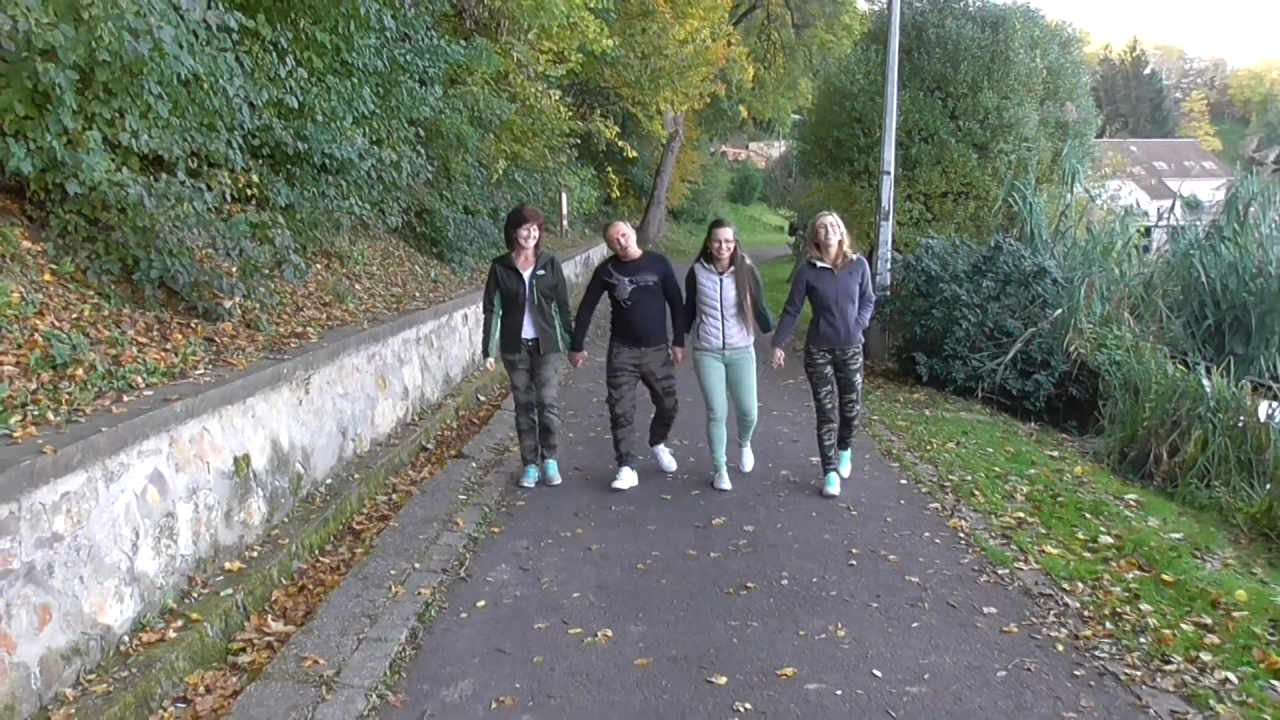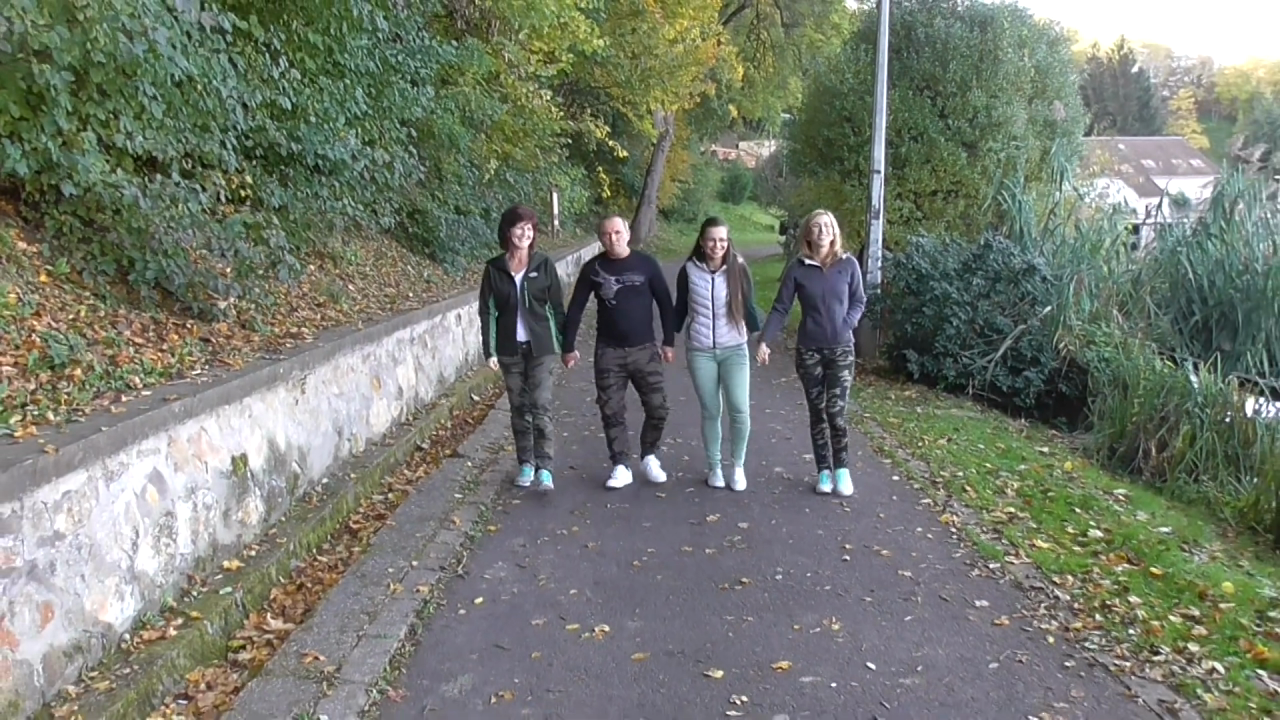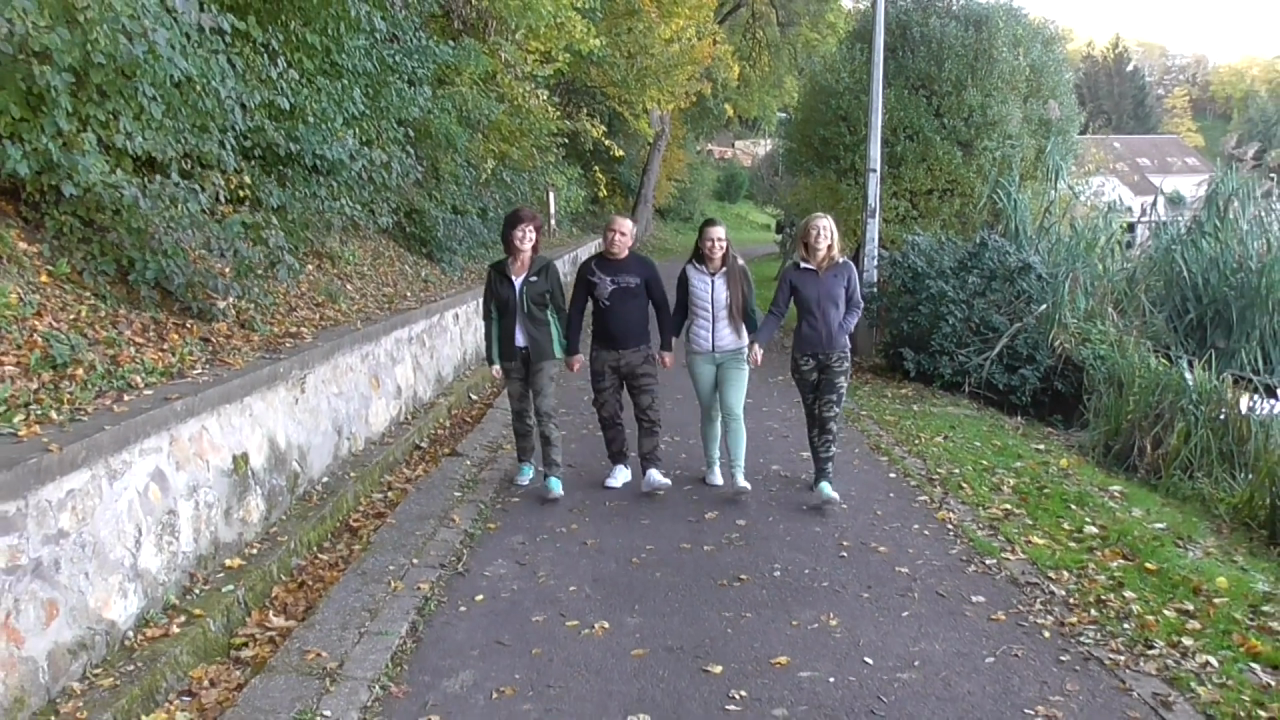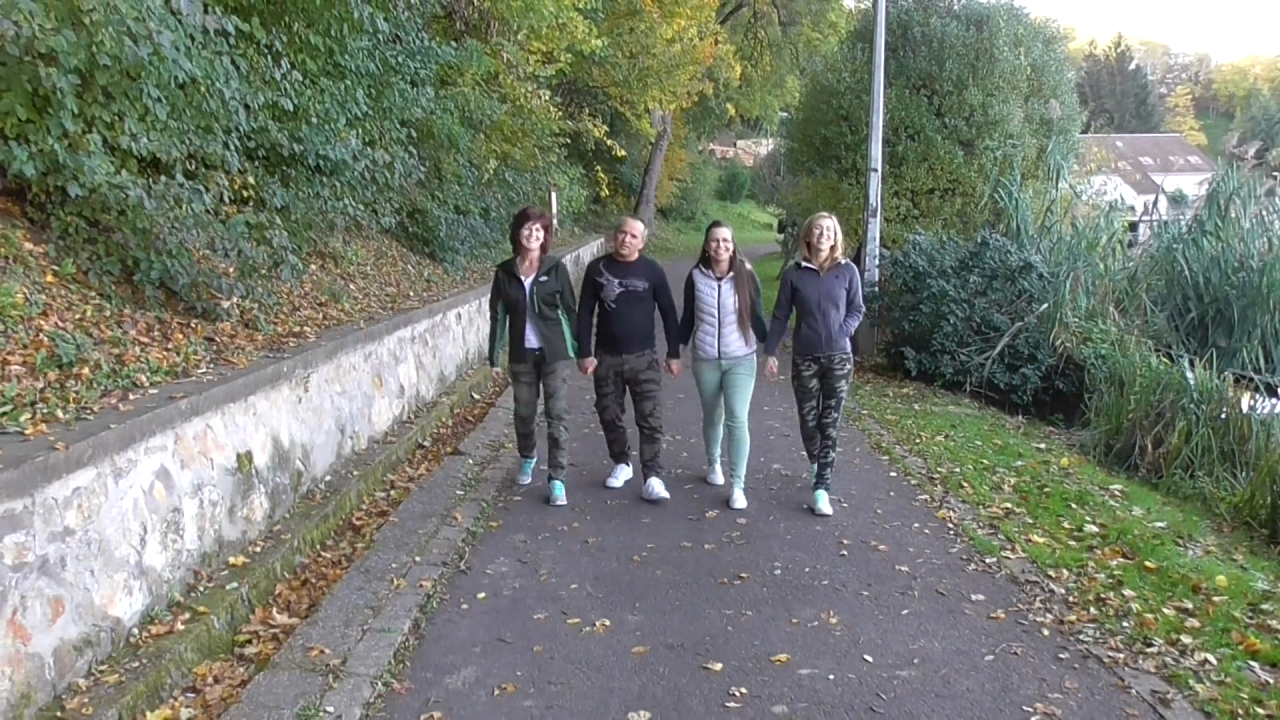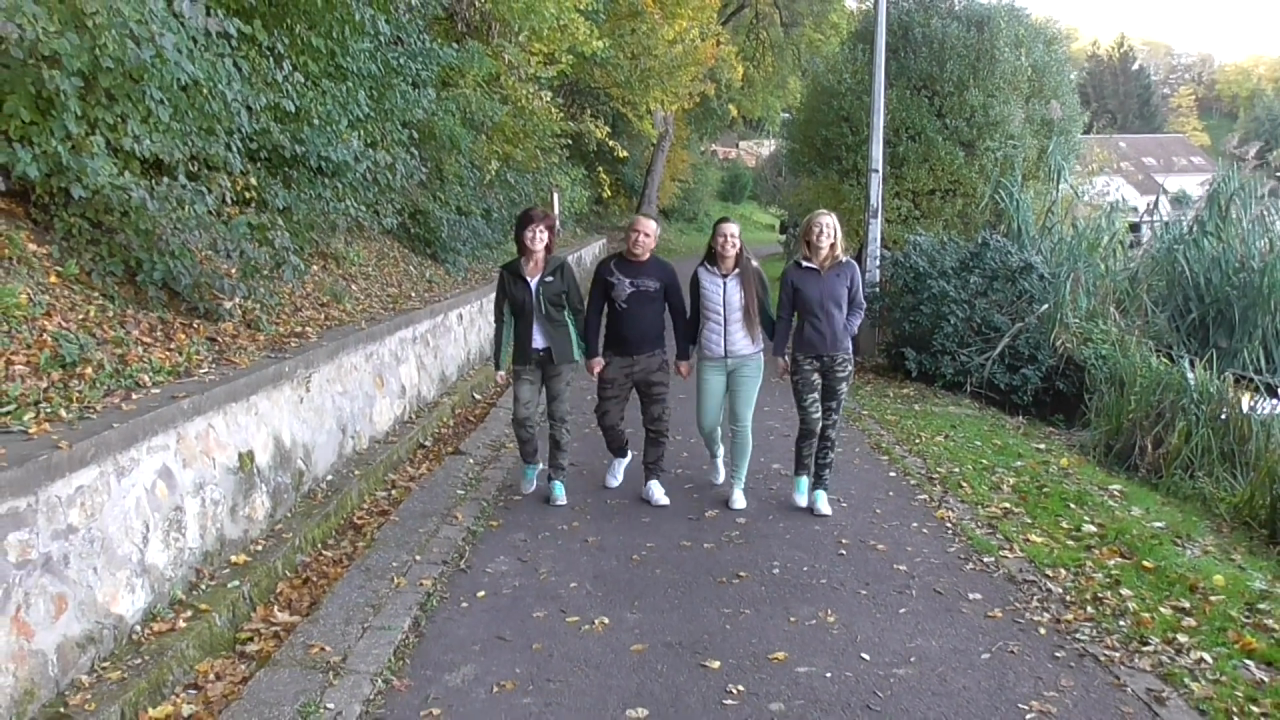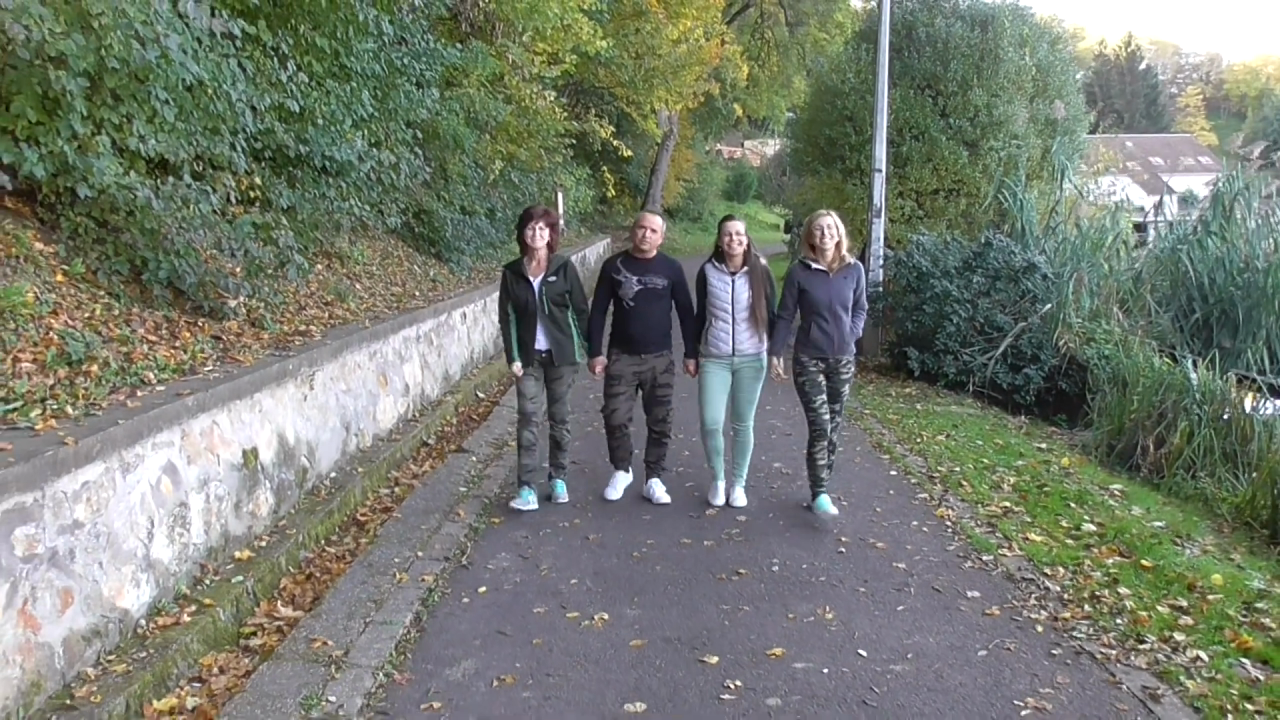
dt=0.2s
person 1, frame 1
left shoulder: (858, 265)
right shoulder: (807, 271)
left elbow: (868, 301)
right elbow: (791, 310)
left wrist: (858, 325)
right wrist: (779, 345)
left hip: (851, 349)
right hip: (818, 350)
left knee: (851, 411)
right knee: (826, 413)
left ankle: (844, 449)
right ankle: (831, 472)
person 1, frame 2
left shoulder: (849, 265)
right shoulder: (797, 269)
left elbow: (859, 301)
right elbow: (781, 308)
left wrist: (846, 325)
right wrist: (764, 341)
left hip: (841, 349)
right hip: (808, 350)
left knee: (836, 412)
right knee: (817, 412)
left ankle: (841, 469)
right ankle: (823, 470)
person 1, frame 3
left shoulder: (845, 269)
right shoulder: (792, 272)
left elbow: (856, 306)
right elbow: (777, 312)
left wrist: (842, 330)
right wrist: (758, 342)
left hip: (837, 354)
right hip: (804, 353)
left knee: (829, 418)
right knee: (813, 416)
left ankle: (824, 482)
right ankle: (821, 471)
person 1, frame 4
left shoulder: (847, 271)
right shoulder: (793, 273)
left elbow: (857, 310)
right elbow: (780, 316)
left wrist: (841, 332)
right wrist: (770, 353)
left hip: (838, 357)
right hip: (804, 357)
left knee: (829, 424)
right knee: (810, 422)
left ankle: (821, 488)
right ankle: (816, 463)
person 1, frame 5
left shoulder: (848, 269)
right shoulder: (794, 272)
left elbow: (858, 308)
right elbow: (784, 316)
left wrist: (845, 333)
right wrist: (780, 352)
left hip: (840, 357)
right hip: (805, 357)
left knee: (829, 426)
right knee: (810, 423)
left ankle: (819, 488)
right ankle: (801, 477)
person 1, frame 6
left shoulder: (854, 270)
right shoulder: (799, 272)
left elbow: (860, 309)
right elbow: (785, 315)
left wrist: (852, 335)
right wrist: (776, 353)
left hip: (843, 359)
right hip: (808, 359)
left knee: (832, 428)
right knee: (820, 426)
left ankle: (818, 489)
right ankle: (820, 496)
person 2, frame 1
left shoulder: (549, 263)
right shoulder: (500, 267)
left elbow: (563, 305)
right elbow: (491, 310)
left wrist: (573, 343)
right wrist: (488, 349)
left hip: (546, 344)
right hip: (515, 346)
left knee: (547, 402)
right knee: (524, 406)
left ankle: (549, 459)
right ankle: (531, 463)
person 2, frame 2
left shoulder: (544, 264)
right shoulder: (494, 268)
left elbow: (557, 306)
right elbow: (487, 311)
left wrist: (566, 344)
right wrist: (489, 350)
left hip: (541, 347)
right hip: (510, 349)
left knee: (541, 406)
right knee: (519, 407)
left ankle: (545, 469)
right ankle: (526, 463)
person 2, frame 3
left shoulder: (546, 268)
right shoulder: (497, 272)
left elbow: (560, 310)
right elbow: (491, 316)
left wrist: (570, 350)
right wrist: (492, 357)
left hip: (543, 352)
right hip: (512, 353)
left knee: (545, 412)
right knee: (520, 411)
left ankle: (553, 477)
right ankle: (525, 462)
person 2, frame 4
left shoulder: (556, 268)
right shoulder: (505, 272)
left elbow: (570, 310)
right elbow: (497, 316)
left wrist: (581, 351)
right wrist: (493, 357)
left hip: (555, 353)
right hip: (522, 355)
left knee: (556, 415)
right knee: (524, 414)
left ankle: (557, 480)
right ankle: (528, 457)
person 2, frame 5
left shoulder: (561, 268)
right shoulder: (509, 273)
left elbow: (577, 311)
right elbow: (503, 319)
left wrist: (587, 351)
right wrist: (500, 362)
left hip: (559, 354)
right hip: (525, 357)
left knee: (558, 417)
right knee: (523, 417)
left ankle: (557, 479)
right ankle: (531, 463)
person 2, frame 6
left shoulder: (564, 267)
right shoulder: (512, 273)
left elbow: (581, 310)
right elbow: (506, 318)
right wrist: (512, 357)
left hip: (561, 355)
right hip: (528, 356)
left knee: (558, 418)
right knee: (528, 417)
left ankle: (558, 478)
right ankle: (526, 489)
person 3, frame 1
left shoulder: (746, 270)
right shoulder: (697, 272)
left elbow: (759, 307)
right elbow: (690, 309)
left hip: (741, 351)
right hip: (706, 353)
left knee: (748, 410)
right knee: (716, 413)
left ankle: (744, 445)
right ankle: (720, 470)
person 3, frame 2
left shoulder: (738, 268)
right shoulder: (689, 270)
left elbow: (749, 307)
right elbow: (680, 308)
left hip: (734, 350)
right hip: (700, 352)
left knee: (739, 409)
right knee: (710, 411)
left ankle: (737, 467)
right ankle: (714, 467)
person 3, frame 3
left shoulder: (739, 271)
right shoulder: (689, 273)
left elbow: (749, 310)
right elbow: (680, 310)
left hip: (734, 354)
right hip: (699, 355)
left knee: (733, 413)
right knee: (710, 412)
left ankle: (738, 475)
right ankle: (712, 465)
person 3, frame 4
left shoulder: (746, 276)
right shoulder: (695, 277)
left elbow: (757, 316)
right elbow: (688, 317)
left hip: (741, 360)
right hip: (705, 360)
left knee: (737, 421)
right knee: (712, 418)
left ankle: (737, 486)
right ankle: (713, 463)
person 3, frame 5
left shoulder: (753, 273)
right shoulder: (701, 275)
left elbow: (767, 315)
right elbow: (694, 317)
left hip: (748, 360)
right hip: (710, 361)
left knee: (741, 425)
right knee: (707, 422)
left ankle: (737, 487)
right ankle: (717, 454)
person 3, frame 6
left shoulder: (760, 271)
right shoulder: (707, 272)
left elbow: (771, 315)
right elbow: (700, 314)
right wrist: (693, 353)
left hip: (751, 359)
right hip: (714, 359)
left knee: (743, 424)
right knee: (711, 423)
left ankle: (738, 484)
right ankle: (717, 480)
person 4, frame 1
left shoulder: (658, 263)
right shoulder: (606, 270)
left elbow: (676, 303)
right elbow: (587, 308)
left wrist: (678, 341)
right wrist: (577, 346)
left hip: (657, 350)
right hip: (622, 351)
left knee: (668, 406)
right knee: (621, 412)
left ankle: (658, 443)
right ankle: (626, 469)
person 4, frame 2
left shoulder: (646, 264)
right shoulder: (592, 268)
left elbow: (664, 303)
right elbow: (576, 308)
left wrist: (668, 342)
right wrist: (569, 347)
left hip: (644, 350)
right hip: (608, 352)
left knee: (657, 408)
right knee: (611, 413)
left ankle: (649, 457)
right ankle: (621, 467)
person 4, frame 3
left shoulder: (644, 267)
right shoulder: (589, 268)
left elbow: (661, 307)
right elbow: (576, 311)
left wrist: (666, 346)
right wrist: (572, 350)
left hip: (639, 353)
right hip: (602, 354)
left knee: (648, 413)
right knee: (608, 414)
left ankle: (650, 472)
right ankle: (620, 465)
person 4, frame 4
left shoulder: (652, 271)
right shoulder: (597, 269)
left elbow: (668, 313)
right elbow: (585, 312)
left wrist: (673, 354)
right wrist: (585, 353)
left hip: (644, 357)
right hip: (607, 356)
left knee: (649, 419)
right knee: (609, 416)
left ankle: (652, 479)
right ankle: (622, 464)
person 4, frame 5
left shoulder: (664, 271)
right shoulder: (607, 267)
left elbow: (678, 314)
right elbow: (593, 312)
left wrist: (683, 355)
right wrist: (592, 353)
left hip: (653, 359)
right hip: (615, 358)
left knee: (656, 423)
right knee: (607, 417)
left ankle: (652, 482)
right ankle: (621, 454)
person 4, frame 6
left shoulder: (671, 268)
right shoulder: (613, 266)
left elbow: (686, 312)
right elbow: (598, 311)
left wrist: (691, 354)
right wrist: (595, 352)
left hip: (660, 358)
right hip: (621, 357)
left knee: (660, 423)
right knee: (616, 421)
left ankle: (654, 479)
right ankle: (621, 470)
